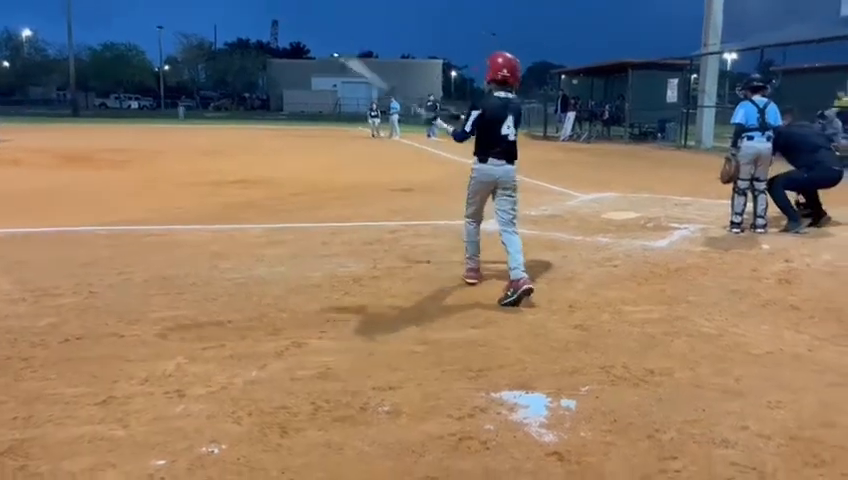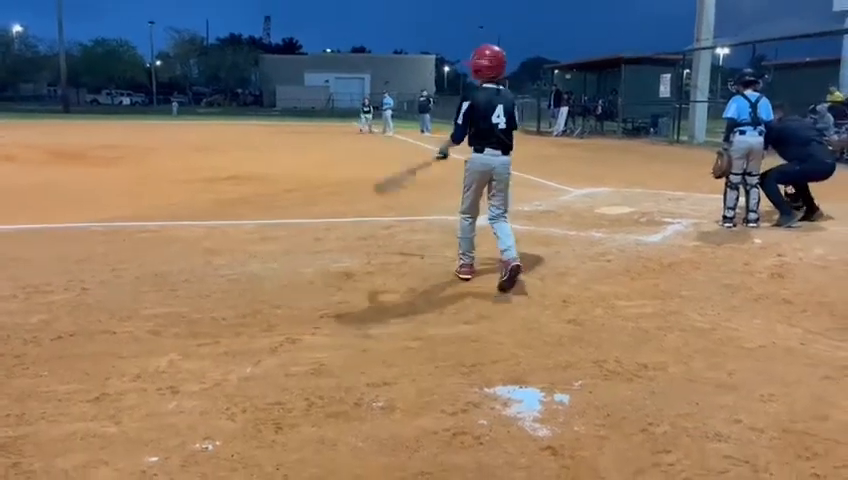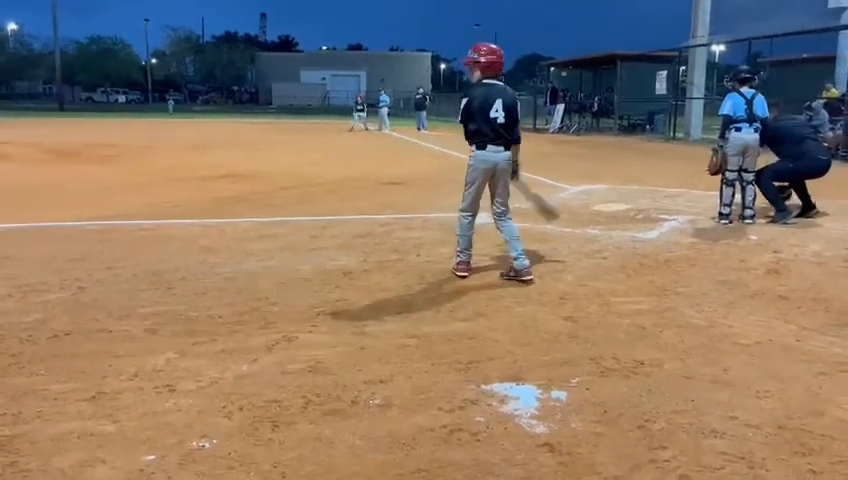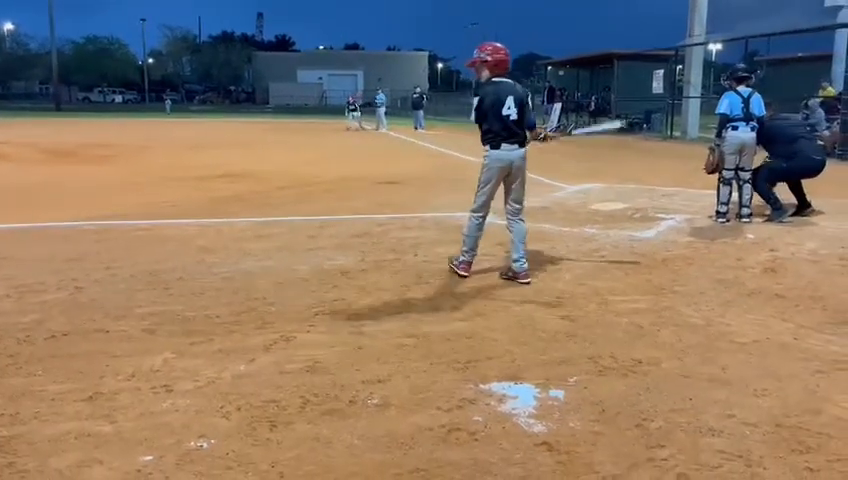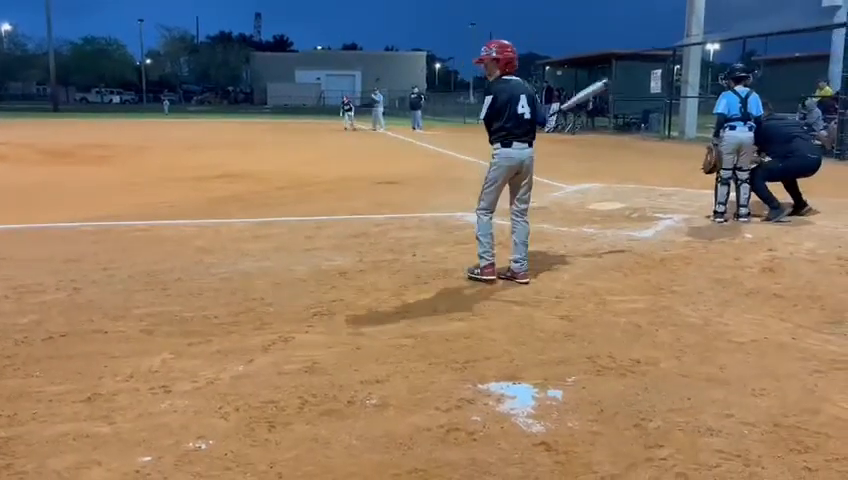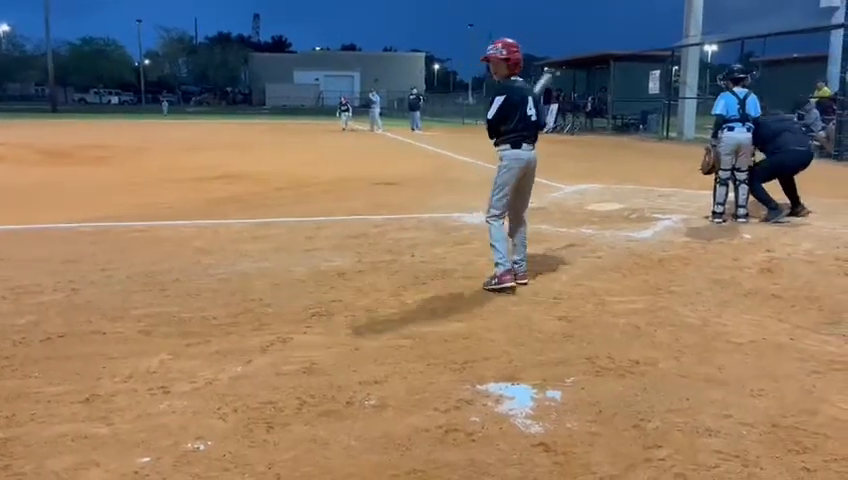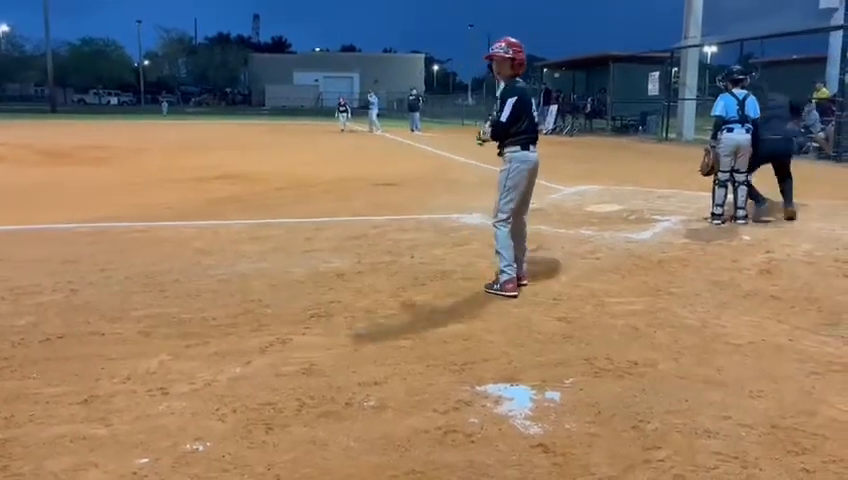
dt=0.2s
person 1, frame 1
left shoulder: (485, 104)
right shoulder: (515, 104)
left elbow: (461, 135)
left wrist: (440, 123)
right wrist: (461, 116)
left hip: (484, 168)
right hip: (508, 170)
left knee: (473, 220)
right knee: (508, 226)
left ankle: (473, 269)
right ankle: (519, 278)
person 1, frame 2
left shoulder: (472, 97)
right shoulder: (509, 98)
left elbow: (459, 133)
right elbow: (512, 127)
left wrist: (444, 148)
left hip: (479, 158)
right hip: (503, 160)
left knee: (468, 213)
right knee: (498, 215)
left ankle: (466, 264)
right ankle: (510, 258)
person 1, frame 3
left shoulder: (471, 94)
right shoulder: (510, 95)
left elbow: (467, 129)
right elbow: (516, 132)
right wrist: (516, 162)
left hip: (481, 155)
right hip: (505, 156)
left knee: (468, 210)
right knee: (502, 212)
left ankle: (463, 261)
right ankle: (521, 265)
person 1, frame 4
left shoulder: (483, 92)
right shoulder: (519, 91)
left elbow: (480, 123)
right elbow: (530, 124)
left hip: (495, 155)
right hip: (518, 154)
left knee: (479, 210)
right knee: (515, 212)
left ankle: (464, 261)
right ankle: (519, 267)
person 1, frame 5
left shoulder: (494, 89)
right shoulder: (526, 88)
left elbow: (488, 124)
right elbow: (541, 120)
left hip: (504, 153)
right hip: (527, 153)
left knee: (485, 209)
right knee: (520, 212)
left ankle: (486, 265)
right ankle: (519, 268)
person 1, frame 6
left shoulder: (503, 89)
right shoulder: (528, 89)
left elbow: (491, 128)
right elbow: (540, 123)
left hip: (511, 155)
right hip: (530, 154)
left knee: (495, 214)
right knee: (518, 214)
left ankle: (503, 273)
right ankle: (519, 269)
person 1, frame 7
left shoulder: (511, 90)
right shoulder: (524, 90)
left elbow: (500, 130)
left wrist: (487, 134)
right wrist: (494, 128)
left hip: (516, 157)
right hip: (530, 155)
left knee: (502, 218)
right knee: (518, 216)
left ankle: (507, 280)
right ankle: (519, 271)
person 2, frame 1
left shoulder: (744, 105)
right shoulder: (771, 106)
left elbow: (739, 128)
left wrist: (733, 148)
right wrist: (773, 151)
left hip: (747, 144)
right hip: (766, 145)
left knee: (741, 184)
right knee: (761, 185)
left ankle: (736, 222)
right ankle: (760, 223)
person 2, frame 2
left shoulder: (736, 100)
right shoulder: (763, 100)
left elbow: (731, 123)
left wrist: (725, 142)
right wrist: (765, 146)
left hip: (740, 139)
right hip: (758, 140)
left knee: (733, 178)
right knee: (753, 179)
left ankle: (729, 217)
right ankle: (752, 217)
person 2, frame 3
left shoulder: (732, 96)
right shoulder: (759, 97)
left elbow: (726, 120)
right elbow: (764, 121)
left wrist: (721, 139)
right wrist: (760, 142)
left hip: (735, 136)
right hip: (753, 136)
left knee: (729, 175)
right knee: (749, 176)
left ankle: (725, 213)
right ankle: (748, 213)
person 2, frame 4
left shoulder: (728, 95)
right shoulder: (756, 96)
left elbow: (723, 119)
right elbow: (761, 120)
left wrist: (717, 138)
right wrist: (757, 141)
left hip: (732, 134)
right hip: (750, 135)
left knee: (726, 174)
right knee: (746, 174)
left ankle: (722, 212)
right ankle: (745, 212)
person 2, frame 5
left shoulder: (726, 95)
right shoulder: (753, 96)
left elbow: (721, 118)
right elbow: (758, 120)
left wrist: (715, 138)
right wrist: (755, 141)
left hip: (729, 134)
right hip: (748, 135)
left knee: (724, 173)
right knee: (744, 174)
left ankle: (720, 211)
right ankle: (743, 212)
person 2, frame 6
left shoulder: (725, 96)
right shoulder: (752, 97)
left elbow: (719, 119)
right elbow: (756, 121)
left wrist: (713, 138)
right wrist: (754, 142)
left hip: (728, 135)
right hip: (746, 136)
left knee: (723, 174)
right knee: (742, 175)
left ankle: (718, 212)
right ankle: (741, 212)
person 2, frame 7
left shoulder: (724, 97)
right shoulder: (751, 98)
left elbow: (718, 121)
right elbow: (756, 123)
left wrist: (713, 140)
right wrist: (753, 142)
left hip: (727, 136)
right hip: (745, 137)
left knee: (722, 175)
right knee: (741, 176)
left ankle: (717, 213)
right ankle: (741, 214)
person 3, frame 1
left shoulder: (783, 132)
right shoulder: (810, 128)
left hip: (822, 171)
right hip: (836, 170)
left knee: (774, 184)
right knee: (803, 179)
left ankle: (795, 221)
right ankle: (819, 215)
person 3, frame 2
left shoulder: (774, 127)
right shoulder: (801, 122)
left hip: (815, 164)
right hip: (829, 163)
left knee: (767, 178)
right knee: (795, 174)
left ankle: (787, 215)
right ankle: (812, 209)
person 3, frame 3
left shoulder: (769, 126)
right shoulder: (797, 120)
left hip: (810, 161)
right hip: (825, 160)
left knee: (762, 176)
right knee: (792, 171)
left ankle: (782, 211)
right ankle: (809, 207)
person 3, frame 4
left shoulder: (764, 126)
right shoulder: (794, 121)
left hip: (805, 160)
right hip: (819, 159)
left knee: (757, 176)
right knee: (787, 170)
left ankle: (778, 211)
right ankle: (804, 206)
person 3, frame 5
left shoulder: (761, 125)
right shoulder: (790, 121)
left hip: (801, 159)
right hip: (815, 159)
left knee: (755, 176)
right knee: (784, 168)
left ankle: (776, 209)
right ankle: (801, 205)
person 3, frame 6
left shoulder: (757, 123)
right shoulder: (782, 118)
left hip: (790, 153)
right hip: (807, 152)
left knee: (752, 180)
right knee: (783, 172)
left ankle: (775, 210)
right ankle: (797, 206)
person 3, frame 7
right shoulder: (783, 100)
left hip: (763, 143)
right hip: (785, 142)
right knee: (784, 175)
left ankle: (759, 201)
right ankle: (788, 205)
